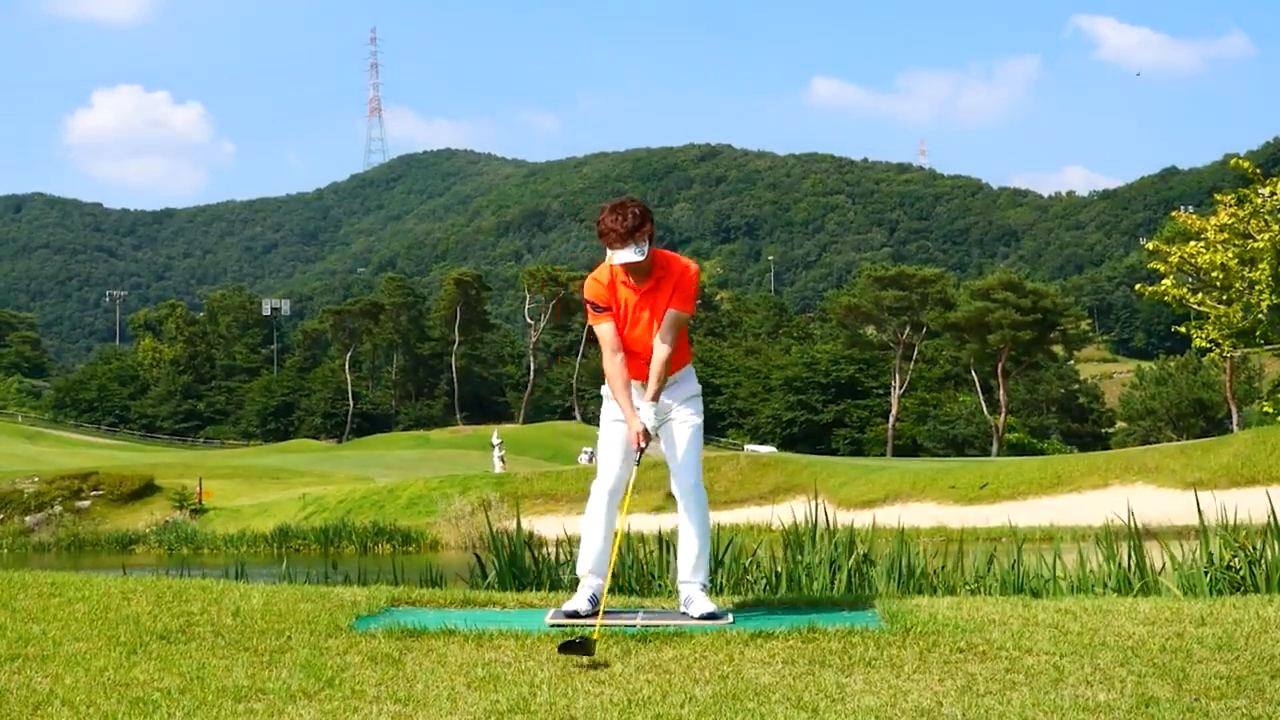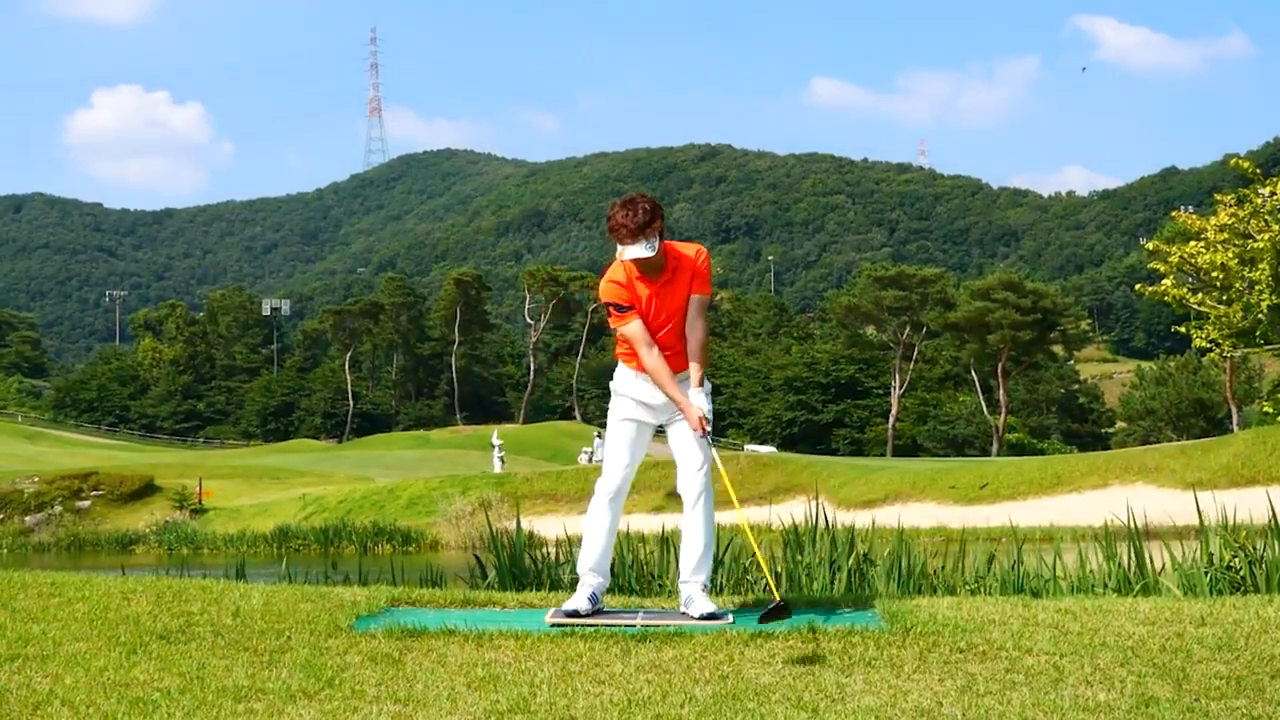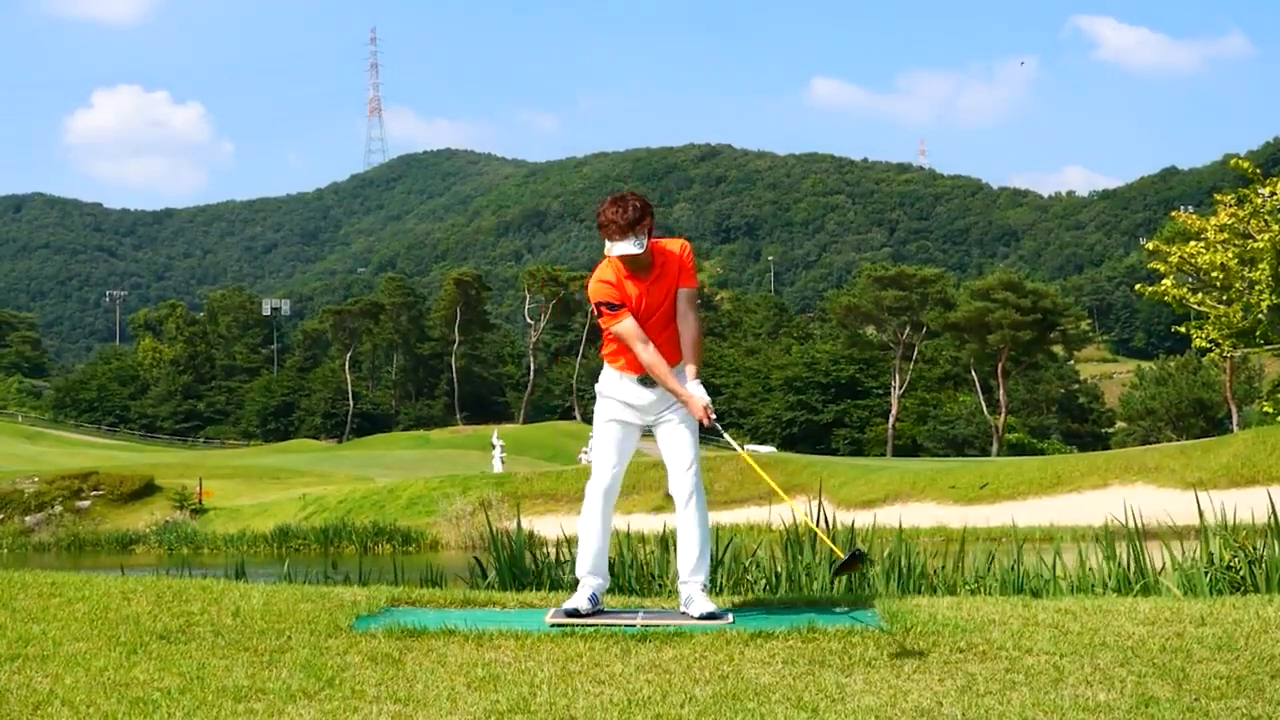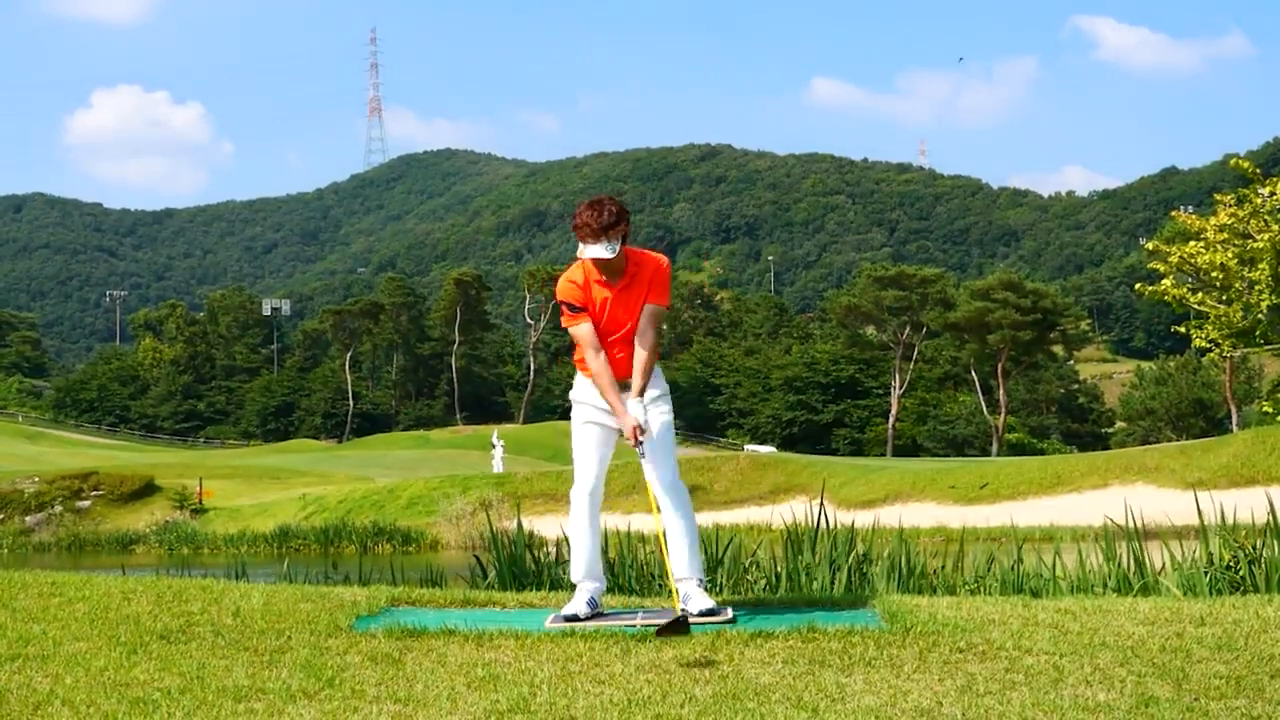
dt=0.3s
person 1, frame 1
left shoulder: (684, 272)
right shoulder: (598, 284)
left elbow: (667, 341)
right elbow: (613, 354)
left wrist: (653, 403)
right wrist: (630, 416)
left hip: (677, 386)
right hip: (623, 388)
left knee: (688, 485)
right knee: (605, 486)
left ankle: (692, 588)
right ankle: (590, 585)
person 1, frame 2
left shoulder: (695, 259)
right shoulder: (614, 282)
left elbow: (696, 325)
right elbow: (646, 350)
left wrist: (697, 389)
right wrist: (683, 407)
left hip: (687, 381)
right hip: (635, 385)
left knee: (697, 484)
right knee: (612, 483)
left ankle: (694, 590)
right ankle: (591, 584)
person 1, frame 3
left shoulder: (680, 253)
right shoulder: (603, 282)
left elbow: (686, 318)
right elbow: (641, 347)
left wrist: (694, 381)
right wrist: (684, 397)
left hip: (677, 383)
right hip: (620, 387)
left knee: (688, 484)
right knee: (602, 485)
left ankle: (693, 588)
right ankle: (591, 585)
person 1, frame 4
left shoulder: (655, 268)
right shoulder: (571, 284)
left elbow: (646, 336)
right elbow: (593, 354)
left wrist: (639, 398)
right wrist: (620, 413)
left hip: (645, 388)
right hip: (593, 393)
left knee: (668, 483)
right knee: (586, 489)
left ankle: (689, 585)
right ankle: (588, 589)
